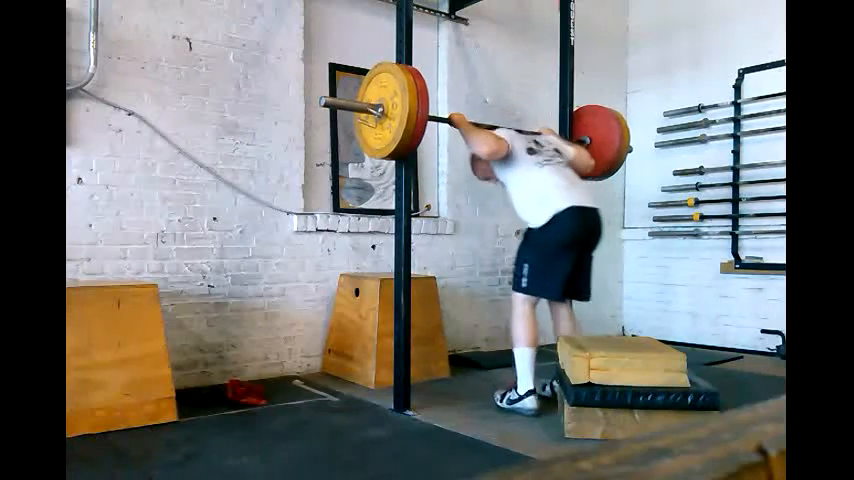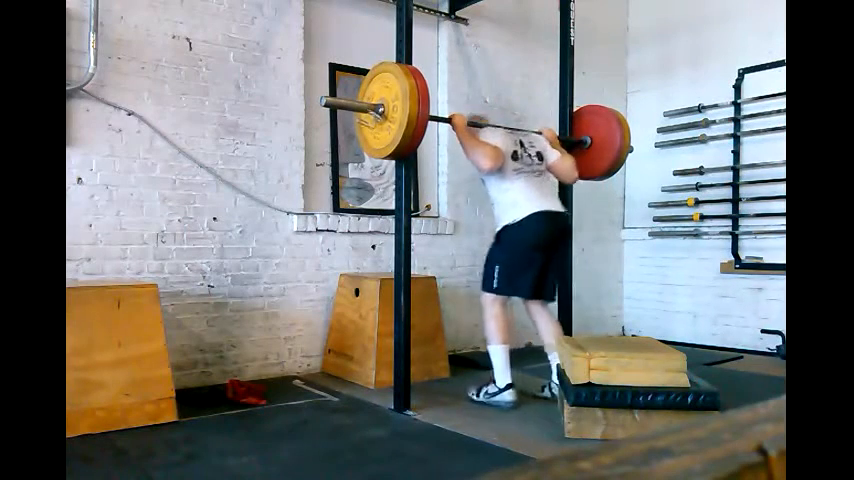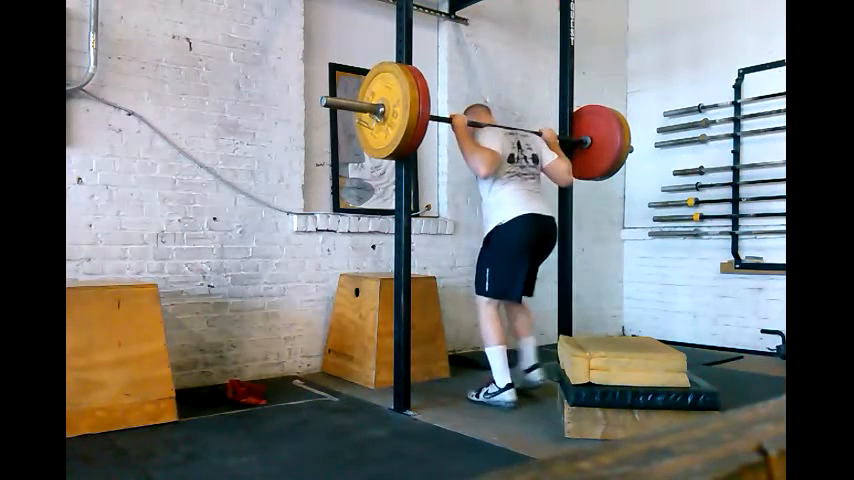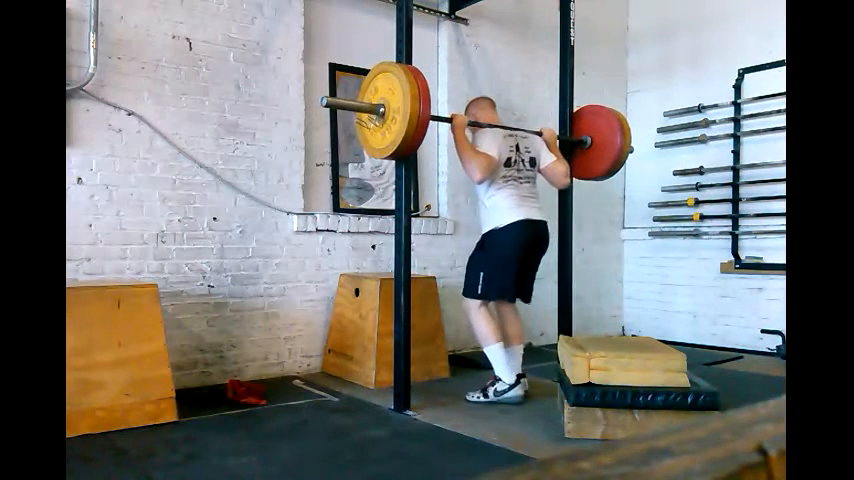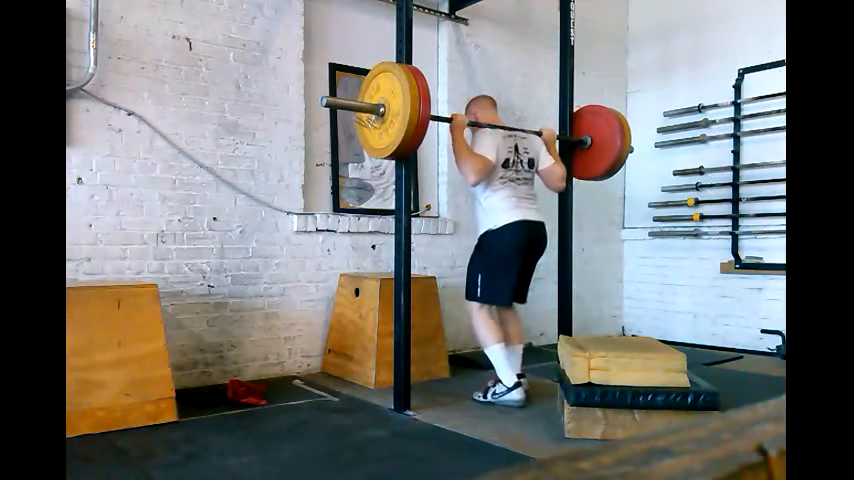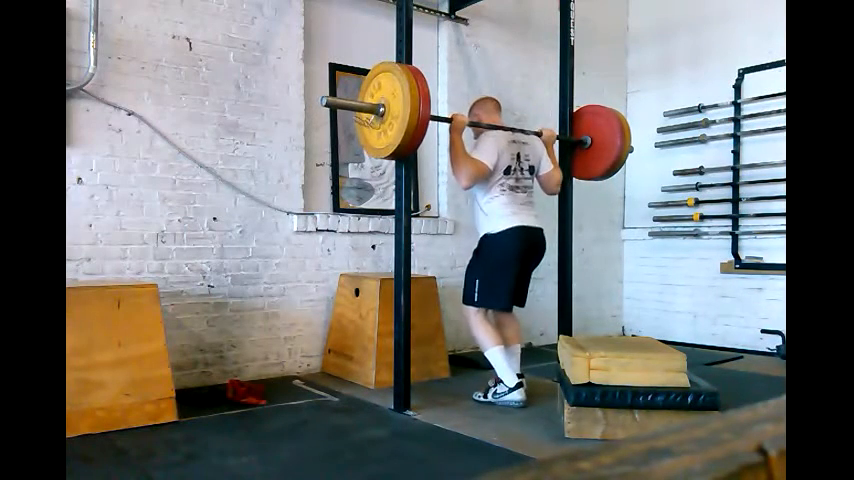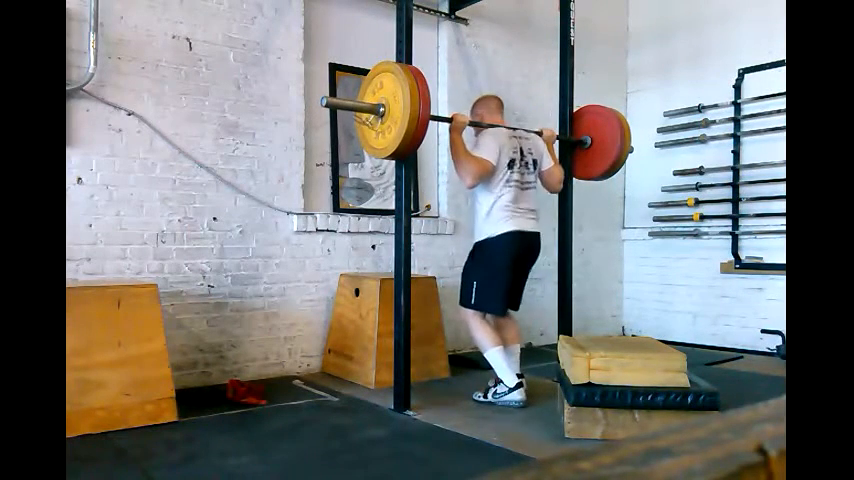
dt=0.3s
person 1, frame 1
left shoulder: (500, 138)
right shoulder: (542, 140)
left elbow: (486, 148)
right elbow: (588, 162)
left wrist: (462, 125)
right wrist: (556, 139)
left hip: (558, 220)
right hip: (588, 218)
left knee: (523, 301)
right knee: (560, 302)
left ankle: (524, 392)
person 1, frame 2
left shoulder: (487, 136)
right shoulder: (533, 139)
left elbow: (489, 162)
right elbow: (570, 173)
left wrist: (460, 129)
right wrist: (553, 141)
left hip: (526, 225)
right hip: (558, 223)
left knee: (493, 300)
right knee: (536, 303)
left ankle: (502, 386)
right ankle: (561, 380)
person 1, frame 3
left shoulder: (488, 135)
right shoulder: (531, 138)
left elbow: (484, 168)
right elbow: (565, 176)
left wrist: (459, 130)
right wrist: (553, 142)
left hip: (513, 227)
right hip: (544, 224)
left knee: (488, 302)
right knee: (513, 298)
left ankle: (502, 386)
right ankle: (530, 367)
person 1, frame 4
left shoulder: (487, 136)
right shoulder: (530, 139)
left elbow: (478, 172)
right elbow: (563, 178)
left wrist: (458, 131)
right wrist: (552, 143)
left hip: (506, 231)
right hip: (536, 229)
left knee: (475, 303)
right knee: (505, 302)
left ankle: (506, 382)
right ankle: (515, 375)
person 1, frame 5
left shoulder: (487, 136)
right shoulder: (531, 139)
left elbow: (473, 174)
right elbow: (558, 182)
left wrist: (457, 131)
right wrist: (550, 144)
left hip: (504, 232)
right hip: (534, 230)
left knee: (478, 307)
right knee: (504, 304)
left ankle: (509, 385)
right ankle: (515, 376)
person 1, frame 6
left shoulder: (490, 141)
right shoulder: (532, 143)
left elbow: (466, 178)
right elbow: (554, 185)
left wrist: (455, 133)
right wrist: (549, 145)
left hip: (503, 238)
right hip: (533, 236)
left knee: (475, 311)
right knee: (501, 307)
left ankle: (510, 385)
right ankle: (513, 376)
person 1, frame 7
left shoulder: (490, 137)
right shoulder: (533, 140)
left elbow: (470, 177)
right elbow: (556, 182)
left wrist: (455, 132)
right wrist: (549, 144)
left hip: (498, 238)
right hip: (528, 237)
left knee: (473, 313)
right knee: (498, 310)
left ankle: (510, 386)
right ankle: (513, 376)
